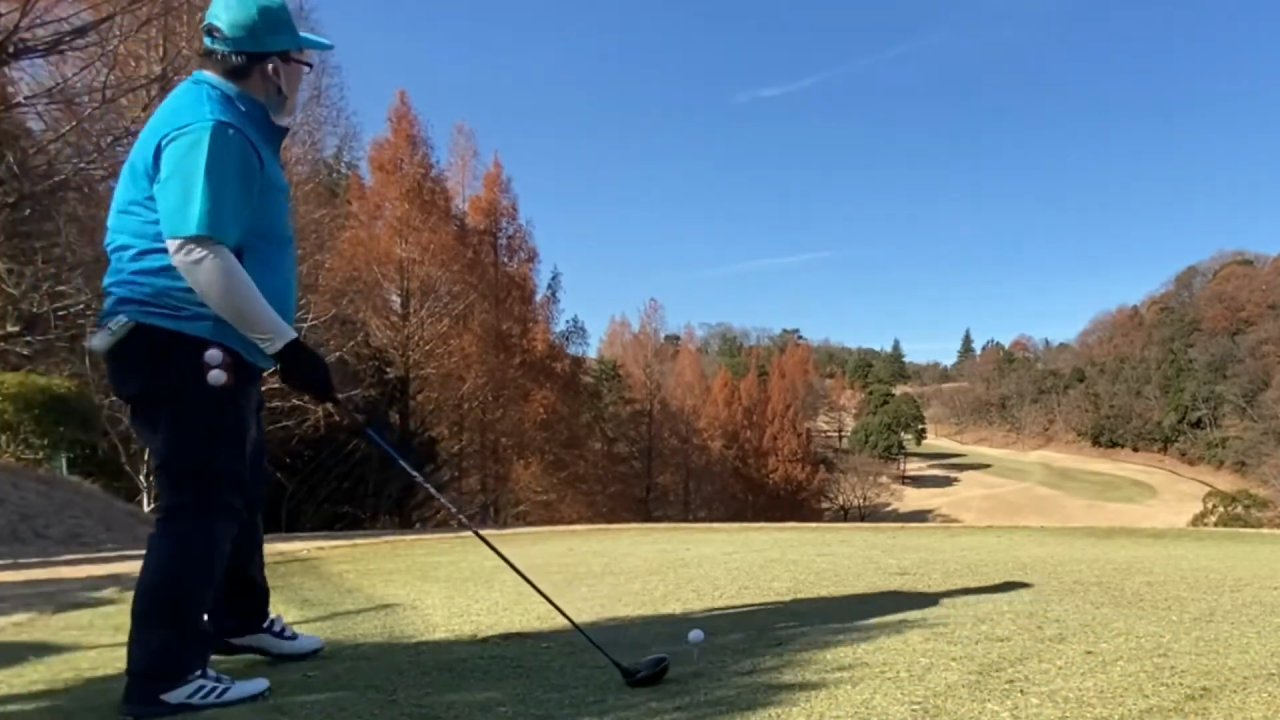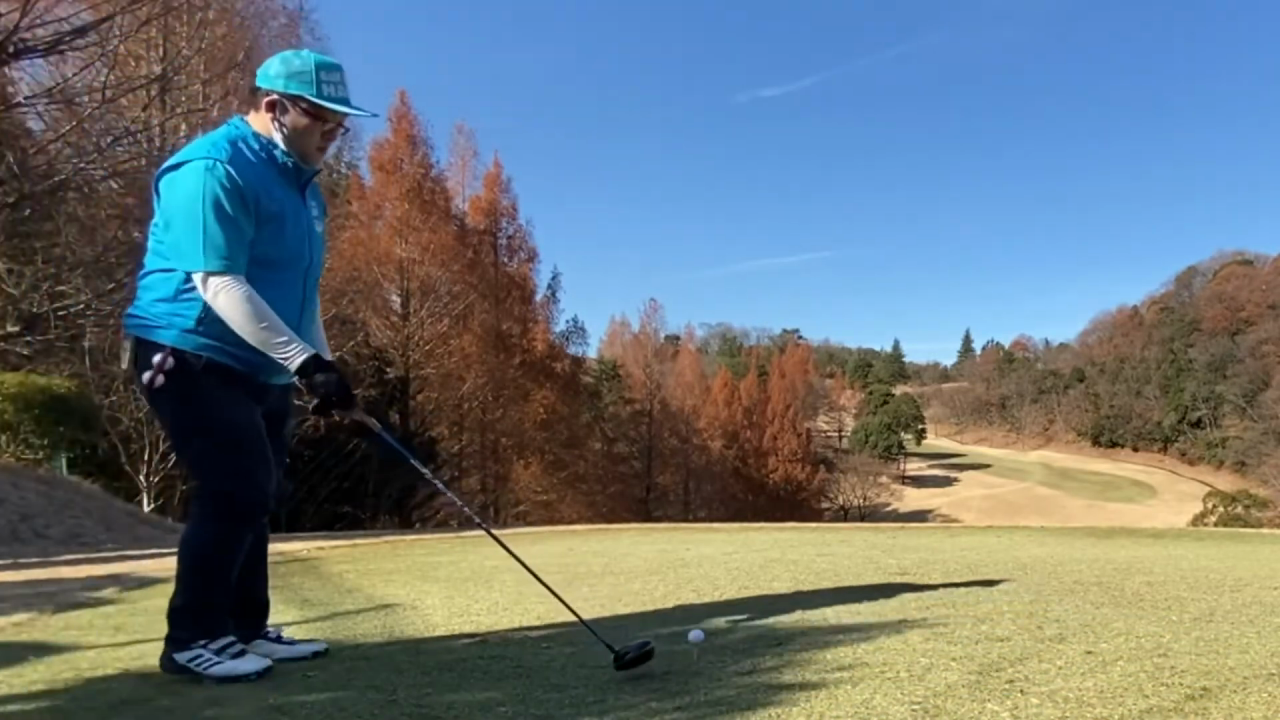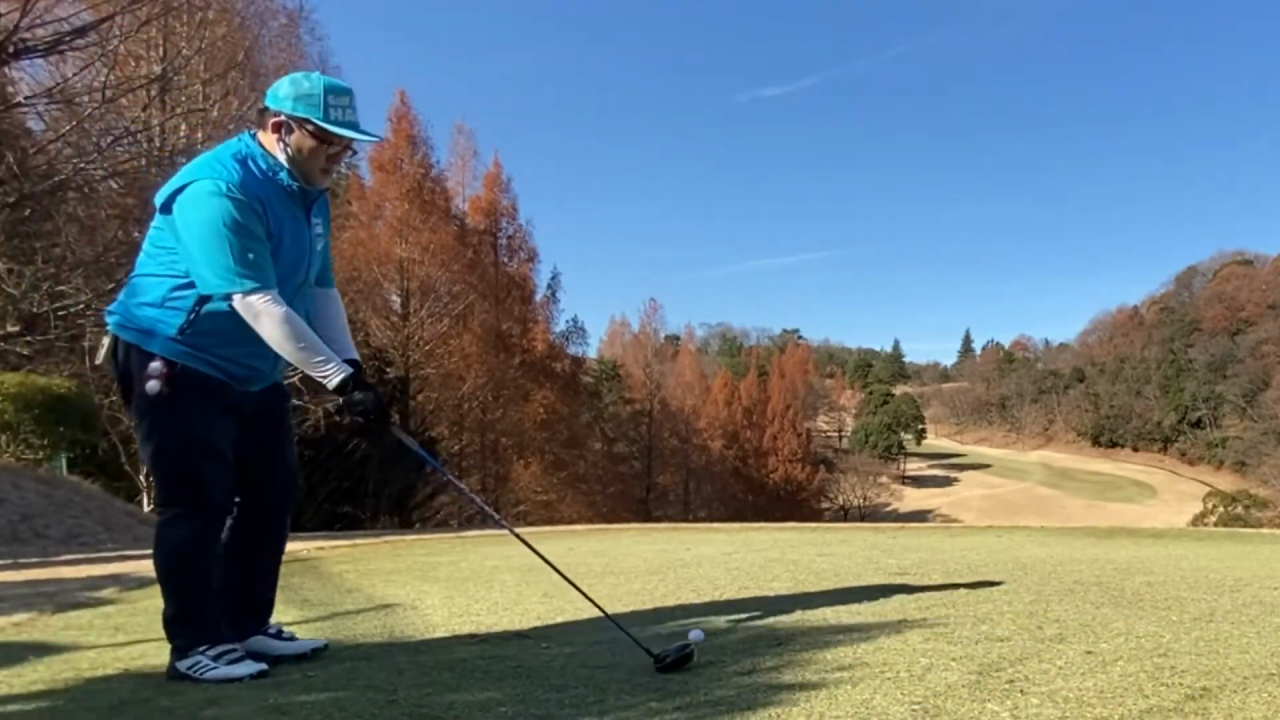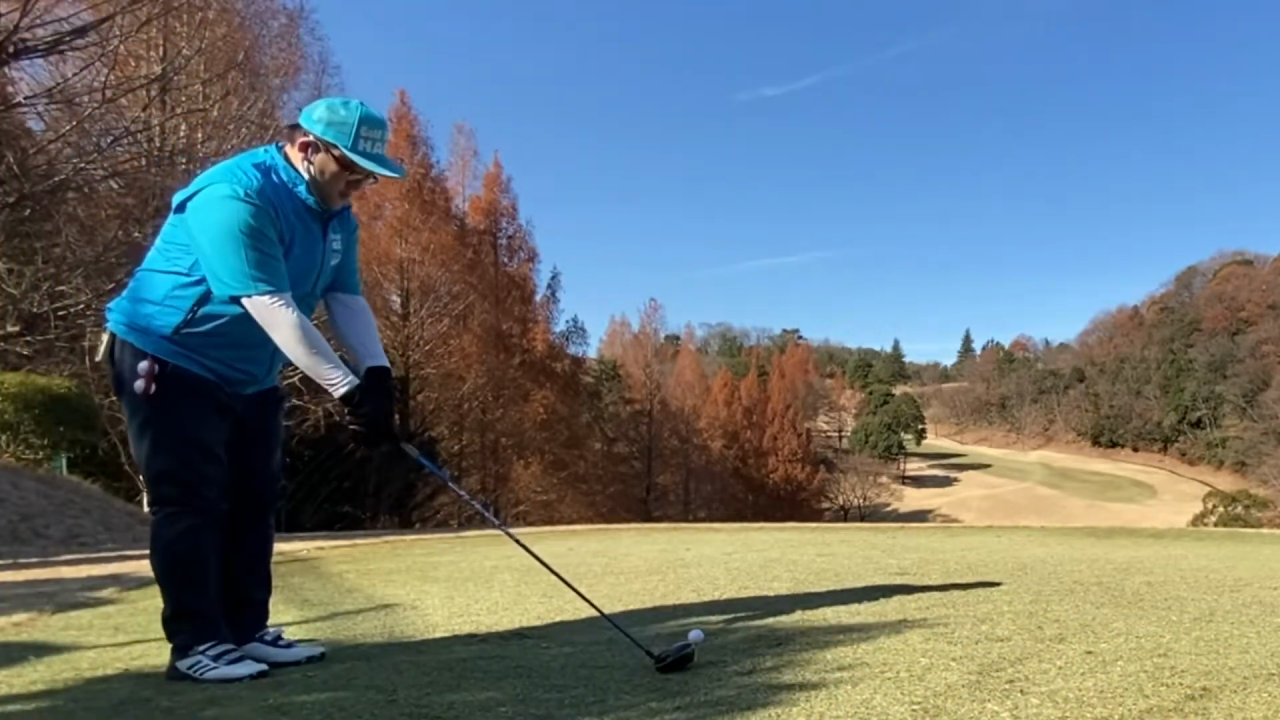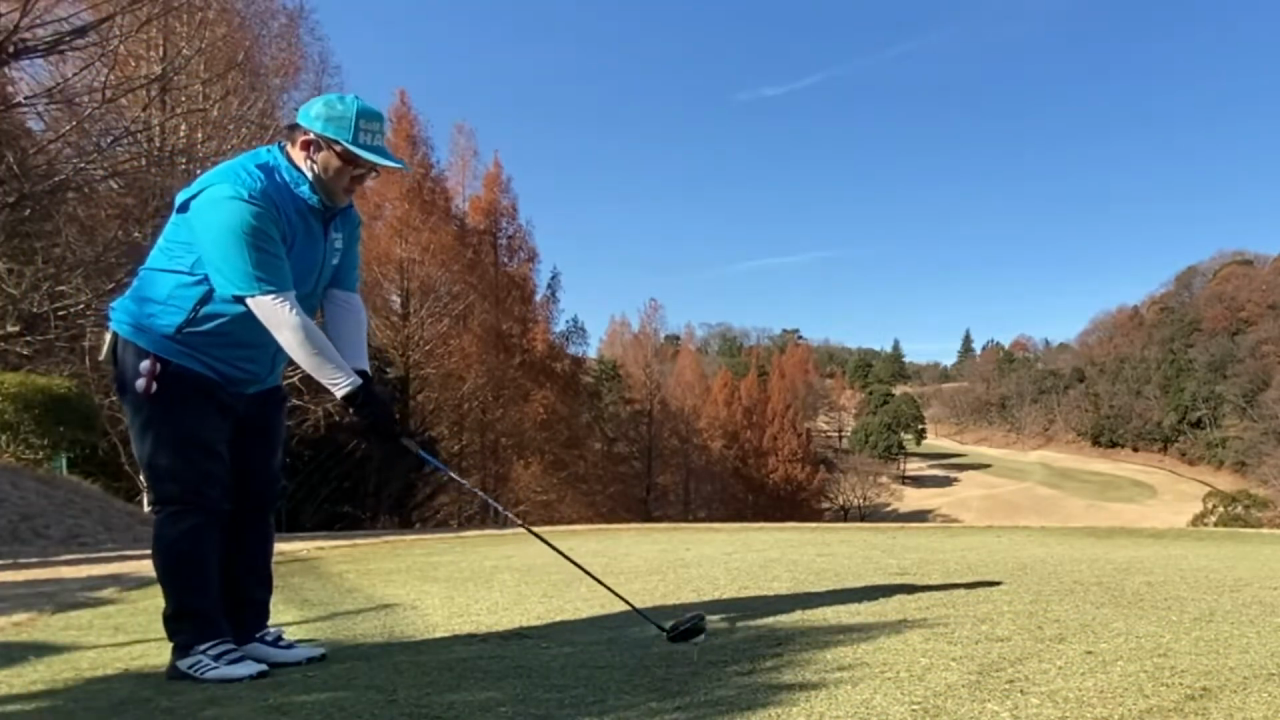
dt=0.4s
person 1, frame 1
left shoulder: (228, 126)
right shoulder: (208, 129)
right elbow: (198, 254)
left wrist: (275, 347)
right wrist: (286, 346)
left hip: (211, 348)
right hip: (180, 347)
left knee: (234, 492)
right knee: (199, 504)
left ankle: (239, 620)
person 1, frame 2
left shoulder: (300, 180)
right shoulder: (213, 169)
left elbow: (300, 281)
right elbow: (221, 285)
left wrist: (317, 360)
right wrist: (305, 360)
left hip: (259, 370)
right hip: (191, 360)
left knee: (252, 501)
right knee: (230, 497)
left ankle: (243, 629)
right ankle: (193, 638)
person 1, frame 3
left shoulder: (309, 197)
right shoulder: (220, 189)
left elbow: (319, 291)
right elbow: (258, 303)
left wrist: (351, 366)
right wrist: (338, 380)
left hip: (251, 374)
right hip: (173, 363)
left knee: (270, 496)
right knee: (196, 504)
left ankle: (245, 626)
right ankle: (195, 644)
person 1, frame 4
left shoulder: (335, 215)
right shoulder: (236, 196)
left elbow: (347, 300)
right elbow: (273, 310)
left wrist: (376, 372)
right wrist: (346, 388)
left hip: (247, 376)
right hip: (168, 363)
left knee: (252, 501)
right knee: (191, 503)
left ankle: (244, 631)
right ankle: (196, 643)
person 1, frame 5
left shoulder: (340, 214)
right shoulder: (239, 197)
left elbow: (343, 300)
right elbow: (278, 310)
left wrist: (361, 378)
right wrist: (350, 391)
left hip: (250, 377)
right hip: (171, 362)
left knee: (253, 502)
right knee: (193, 503)
left ankle: (245, 631)
right ankle: (196, 643)
